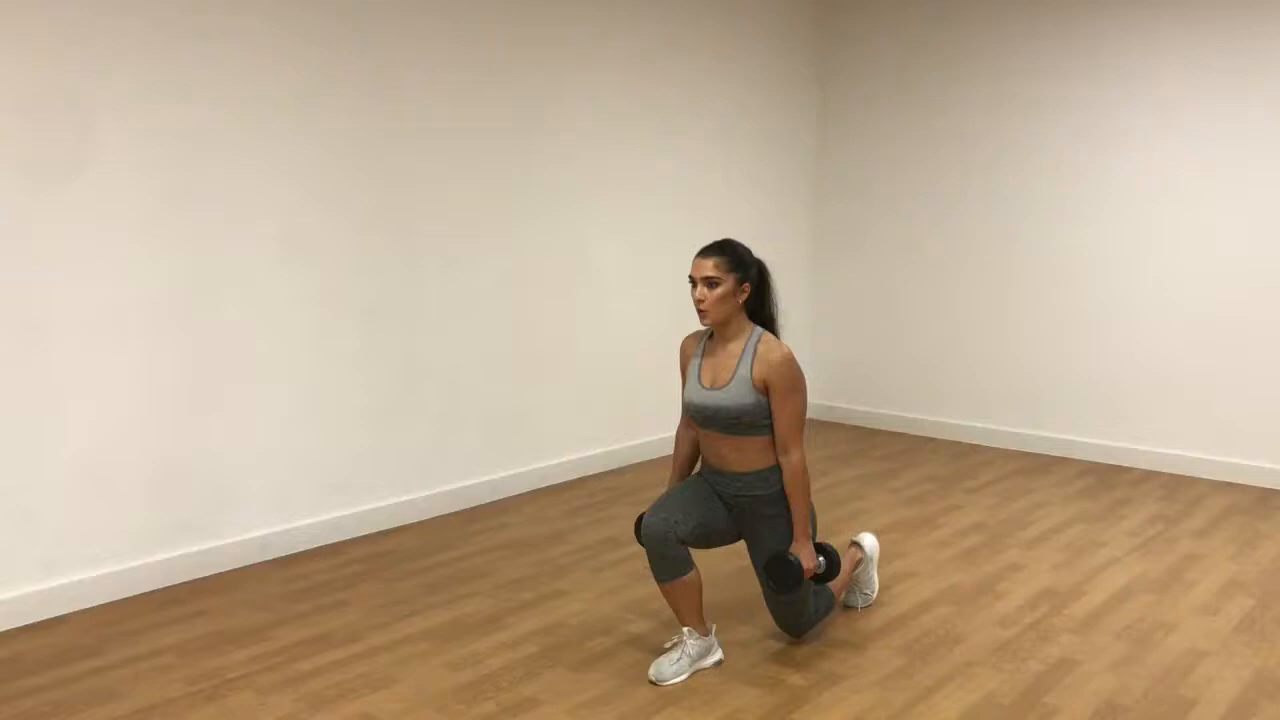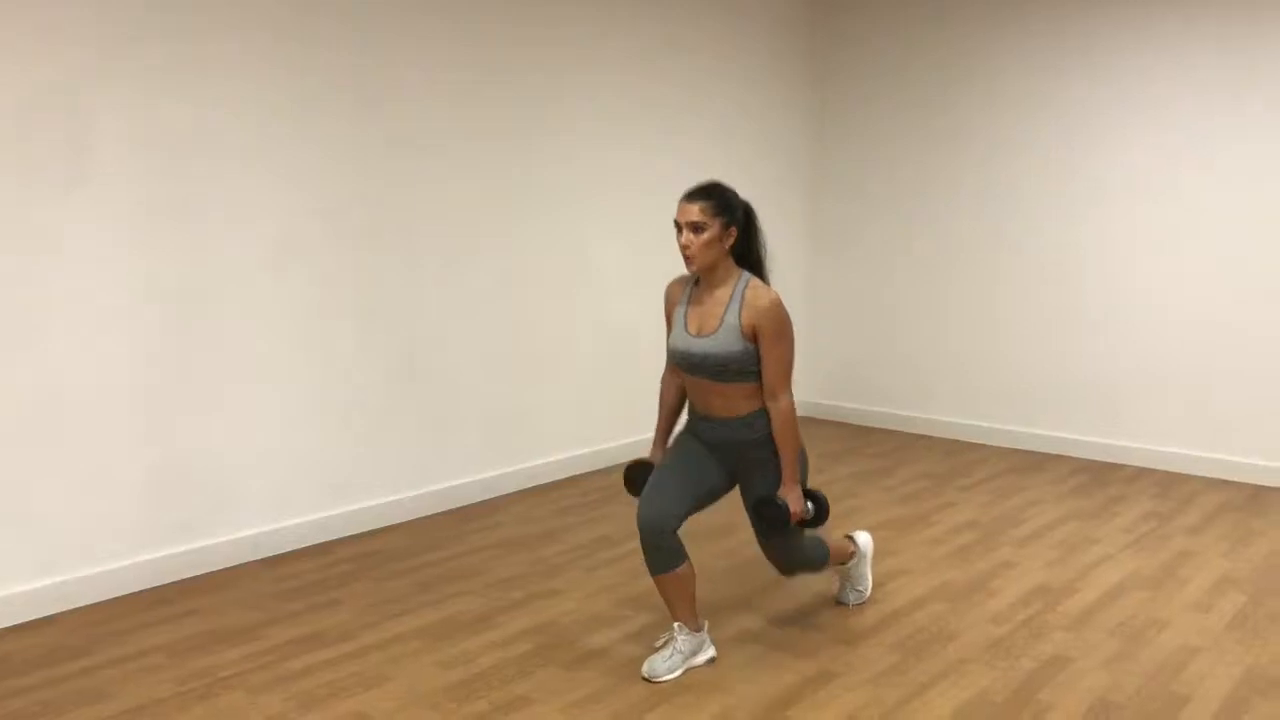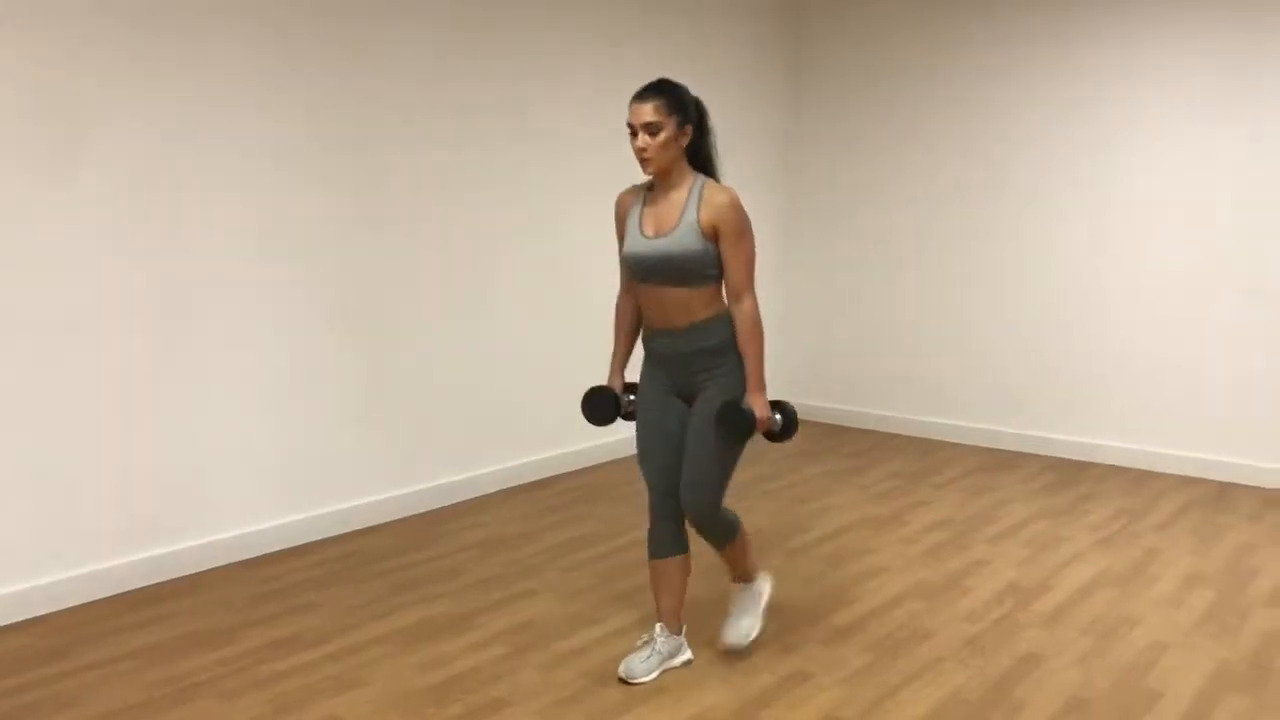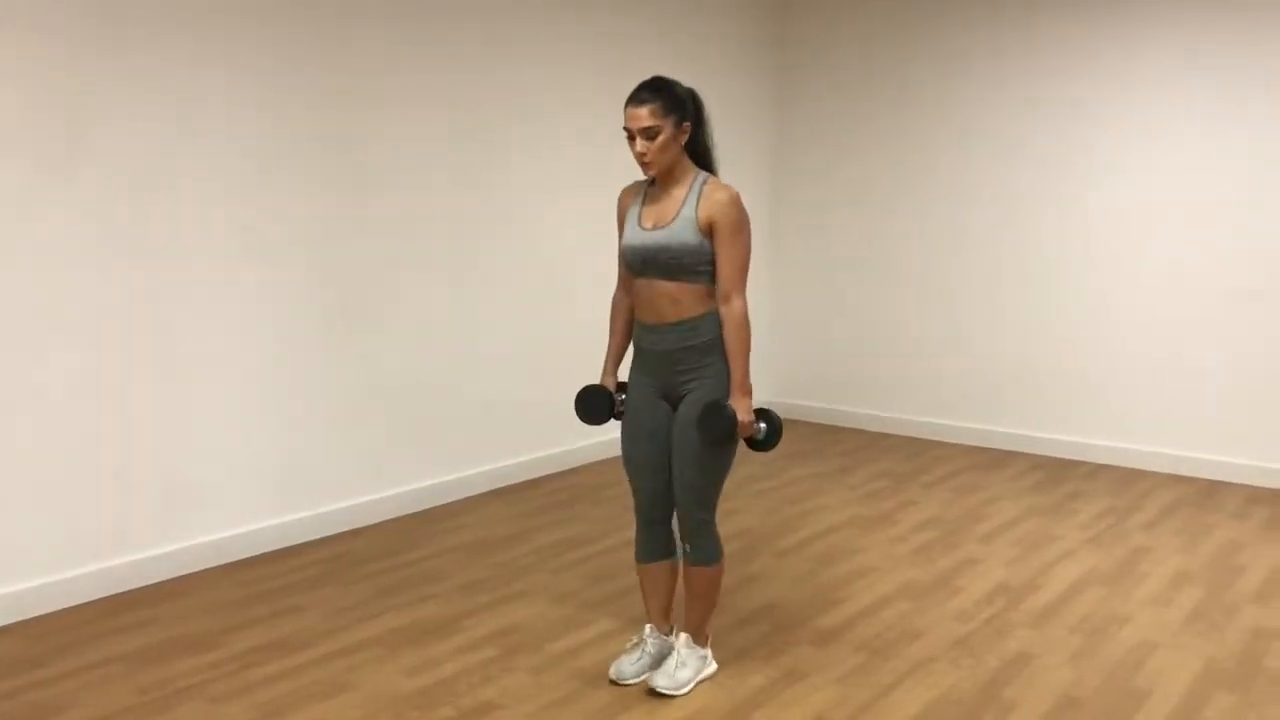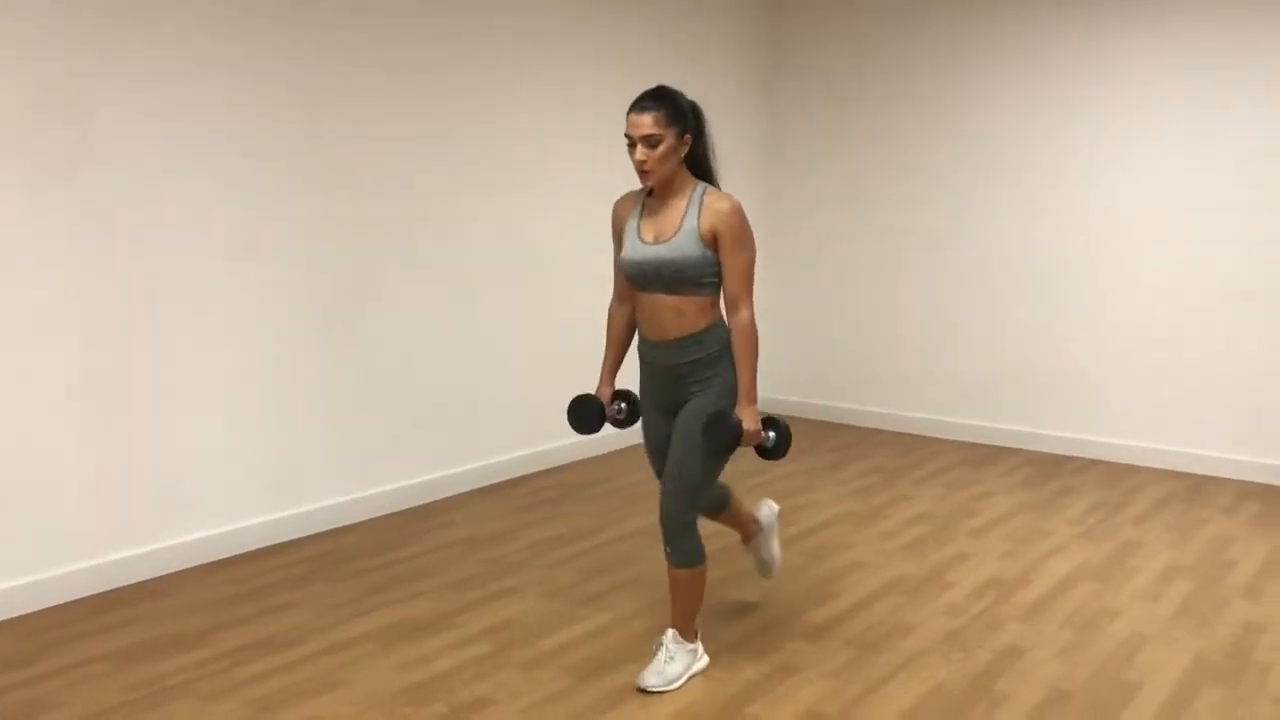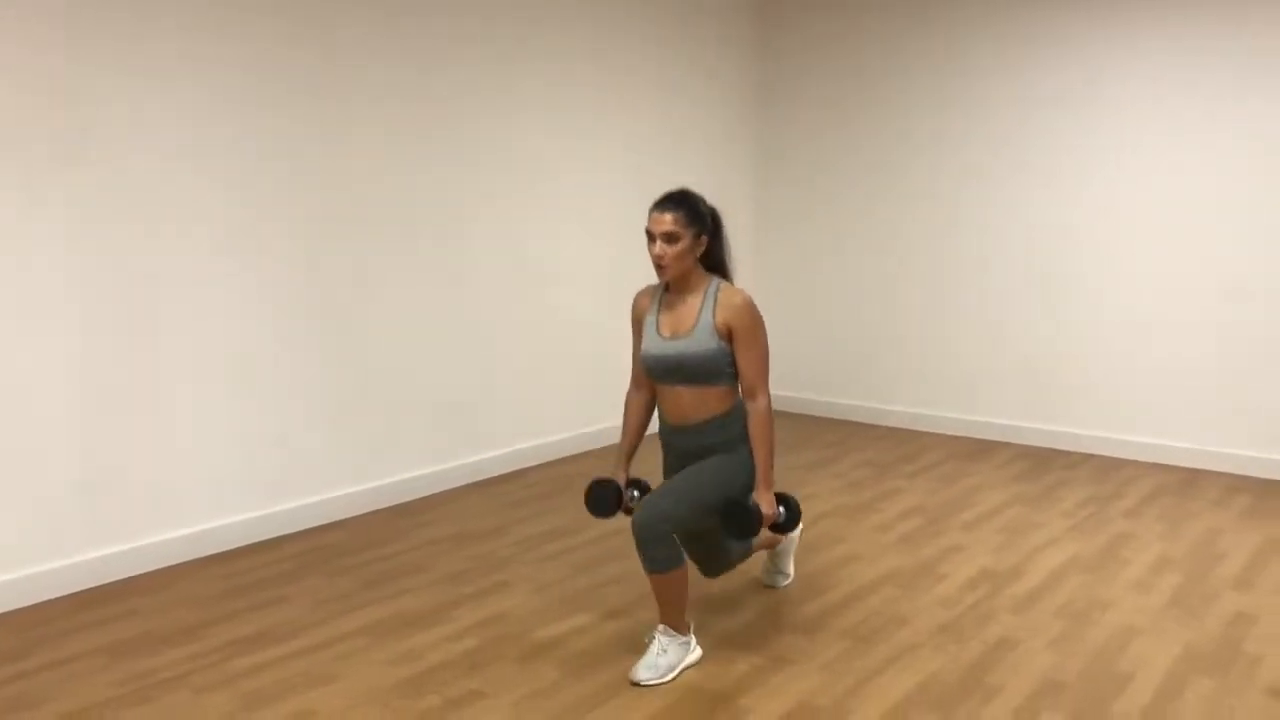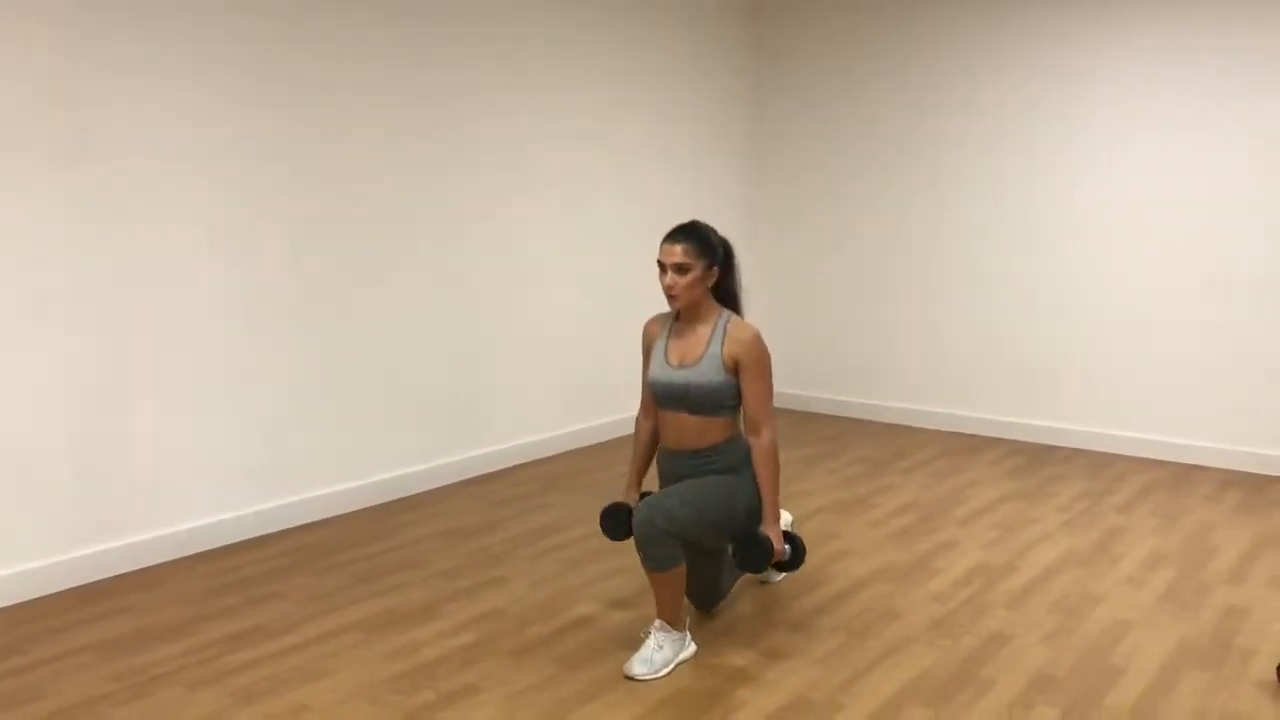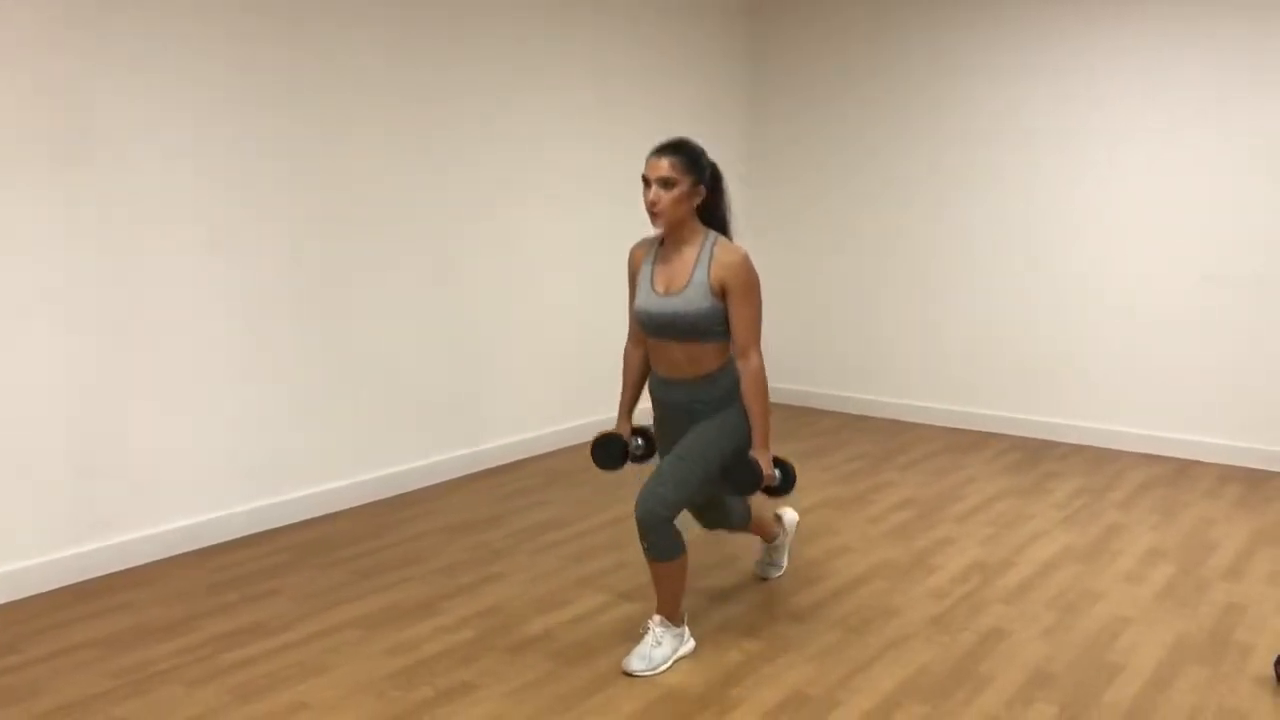
dt=0.4s
person 1, frame 1
left shoulder: (774, 358)
right shoulder: (691, 348)
left elbow: (792, 453)
left wrist: (803, 537)
right wrist: (671, 493)
left hip: (769, 497)
right hip: (714, 487)
left knee: (796, 621)
right knee: (657, 528)
left ankle: (856, 554)
right ankle: (697, 640)
person 1, frame 2
left shoulder: (761, 303)
right shoulder: (676, 293)
left elbow: (780, 397)
right elbow: (674, 374)
left wrist: (791, 480)
right wrist: (659, 444)
left hip: (759, 443)
right hip: (702, 439)
left knee: (786, 554)
right knee: (654, 519)
left ankle: (853, 550)
right ankle: (690, 636)
person 1, frame 3
left shoulder: (720, 203)
right shoulder: (628, 204)
left elbow: (743, 301)
left wrist: (756, 388)
right wrist: (616, 368)
left hip: (718, 365)
right hip: (660, 370)
left knee: (701, 502)
right knee: (663, 506)
left ankle: (751, 584)
right ankle: (668, 636)
person 1, frame 4
left shoulder: (719, 201)
right shoulder: (630, 200)
left elbow: (733, 302)
left wrist: (741, 392)
right wrist: (610, 368)
left hip: (704, 366)
right hip: (649, 369)
left knee: (694, 515)
right knee: (649, 512)
left ankle: (696, 648)
right ankle: (656, 636)
person 1, frame 5
left shoulder: (720, 212)
right shoulder: (625, 210)
left elbow: (741, 311)
left wrist: (747, 401)
right wrist: (607, 378)
left hip: (710, 375)
right hip: (656, 378)
left knee: (675, 513)
right knee: (691, 490)
left ankle: (684, 644)
right ankle: (757, 523)
person 1, frame 6
left shoulder: (735, 306)
right shoulder: (644, 303)
left elbow: (757, 399)
right elbow: (640, 388)
left wrist: (764, 487)
right wrist: (622, 464)
left hip: (731, 451)
right hip: (679, 453)
left knee: (651, 520)
right knee: (711, 559)
left ankle: (675, 638)
right ankle: (772, 540)
person 1, frame 7
left shoulder: (742, 339)
right shoulder: (654, 331)
left elbow: (761, 433)
right elbow: (648, 415)
left wrist: (769, 519)
right wrist: (631, 487)
left hip: (730, 478)
right hip: (677, 476)
left knee: (652, 520)
right knee: (706, 596)
left ankle: (671, 634)
person 1, frame 8
left shoulder: (730, 261)
right shoulder: (640, 256)
left elbow: (748, 358)
right elbow: (637, 343)
left wrist: (761, 445)
right wrist: (624, 416)
left hip: (721, 410)
right hip: (669, 410)
left knee: (653, 507)
right knee: (708, 508)
left ankle: (669, 628)
right ankle: (777, 526)
